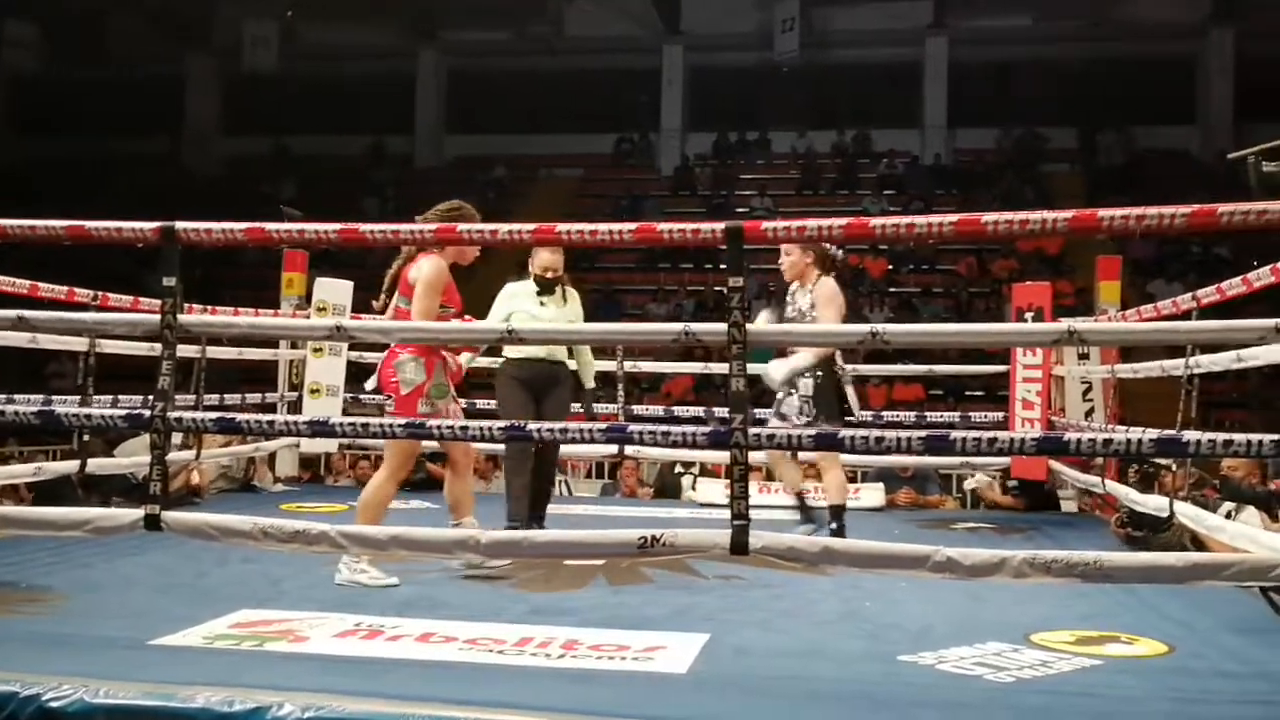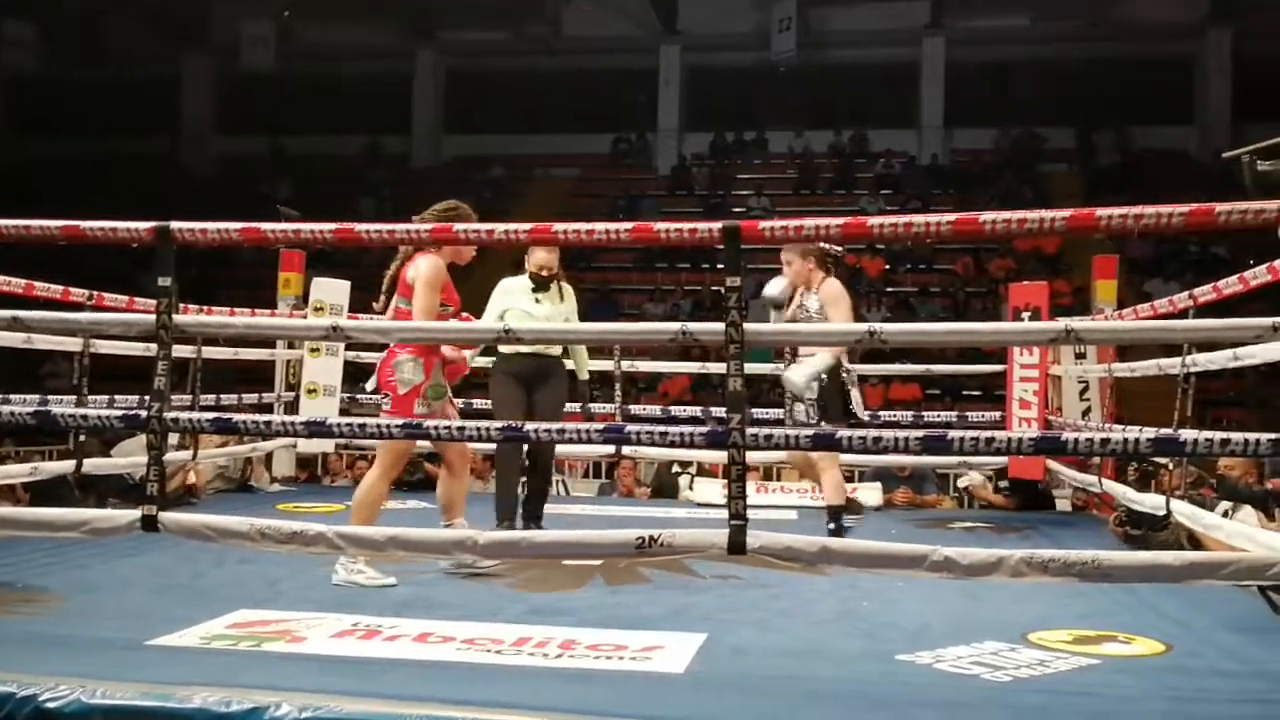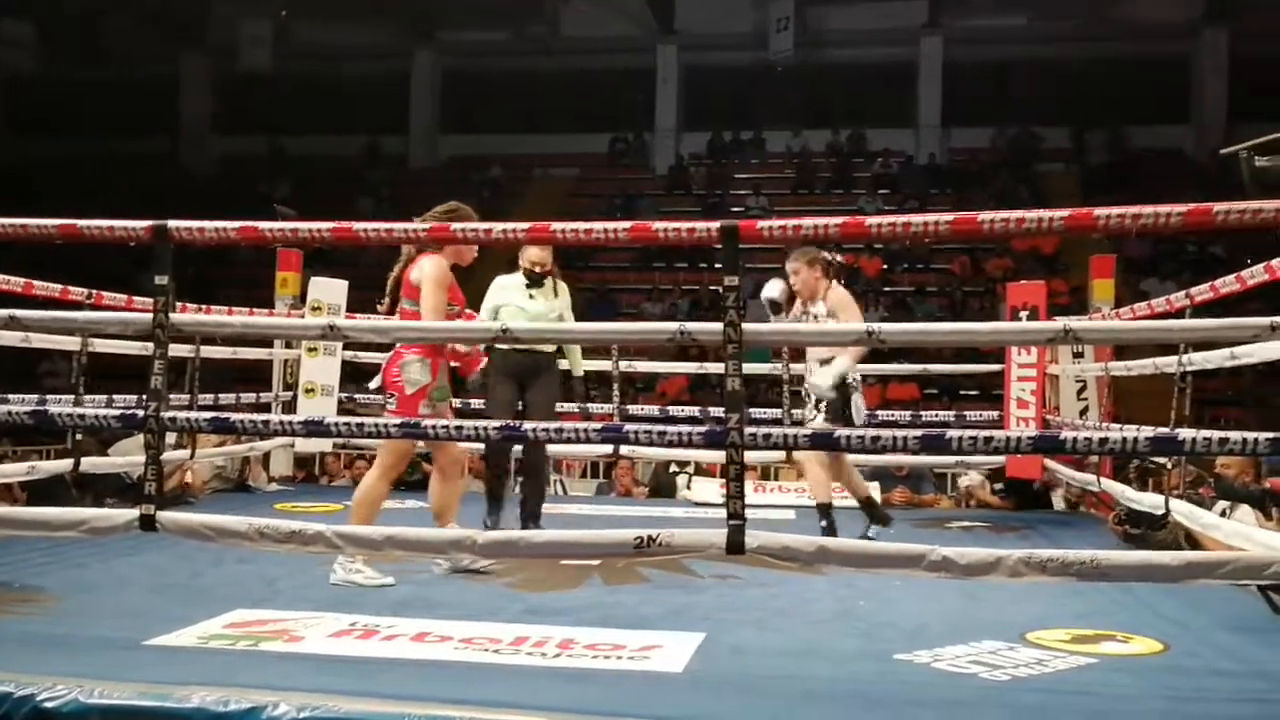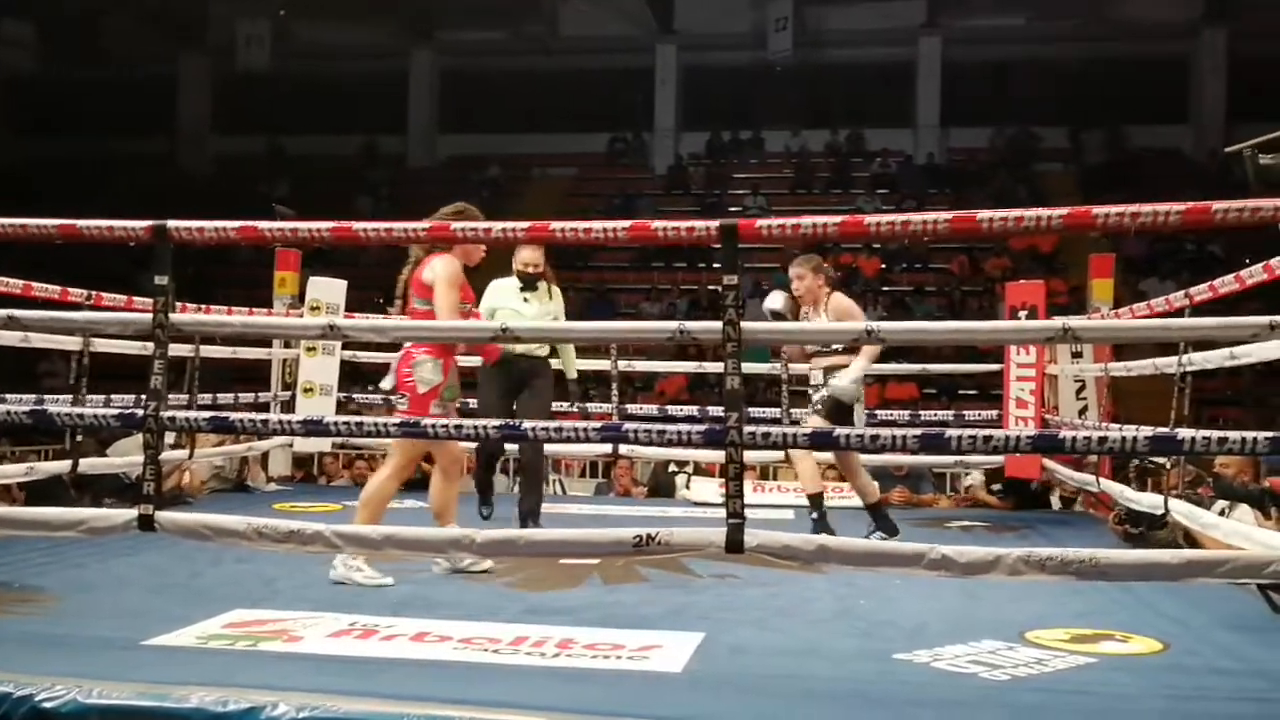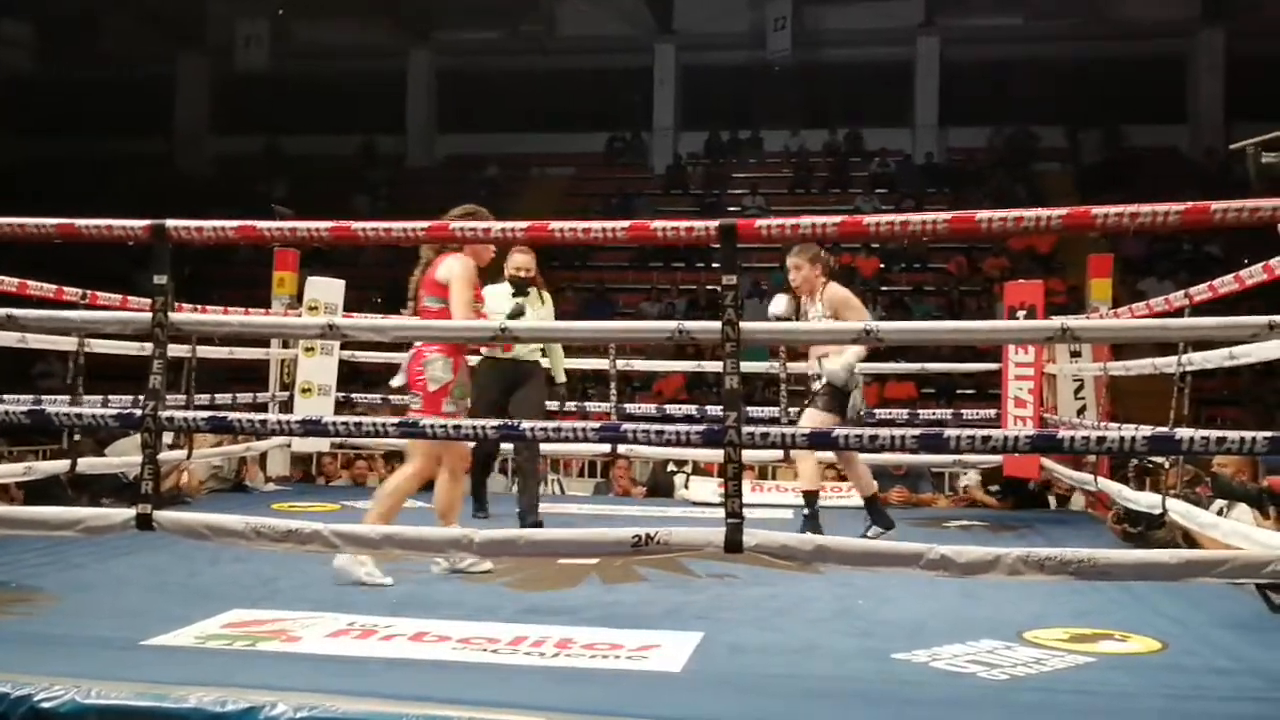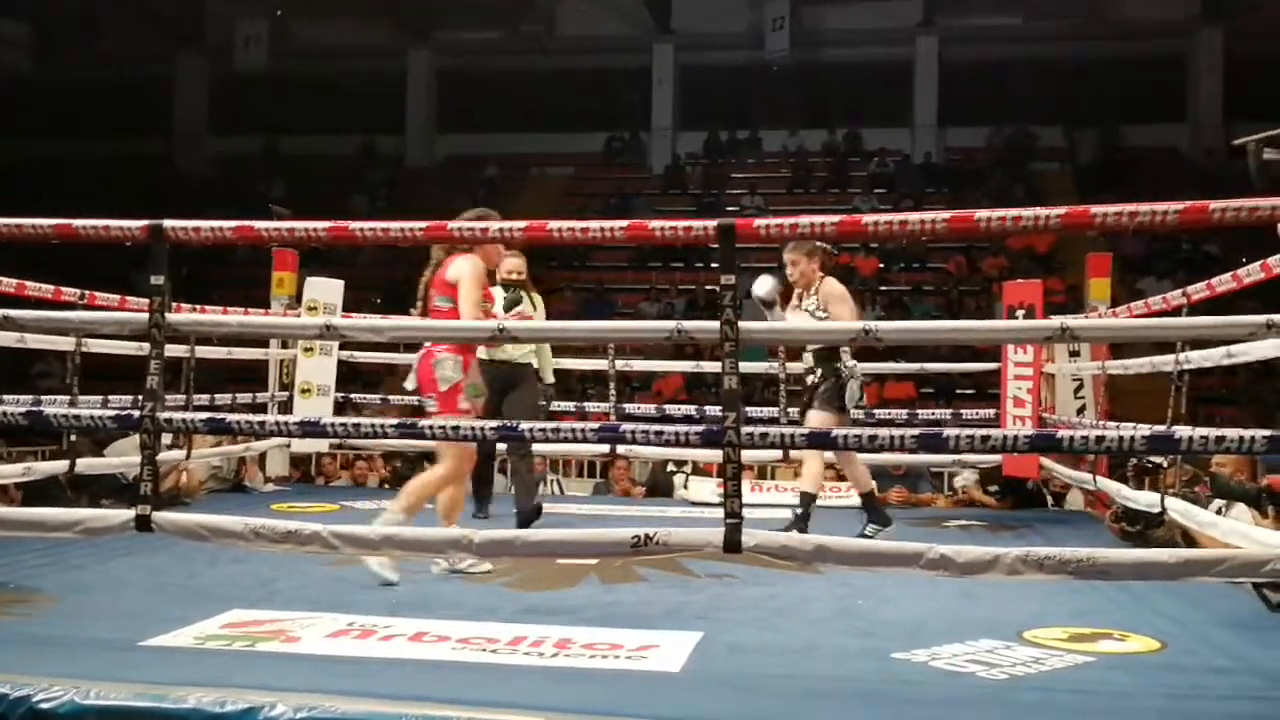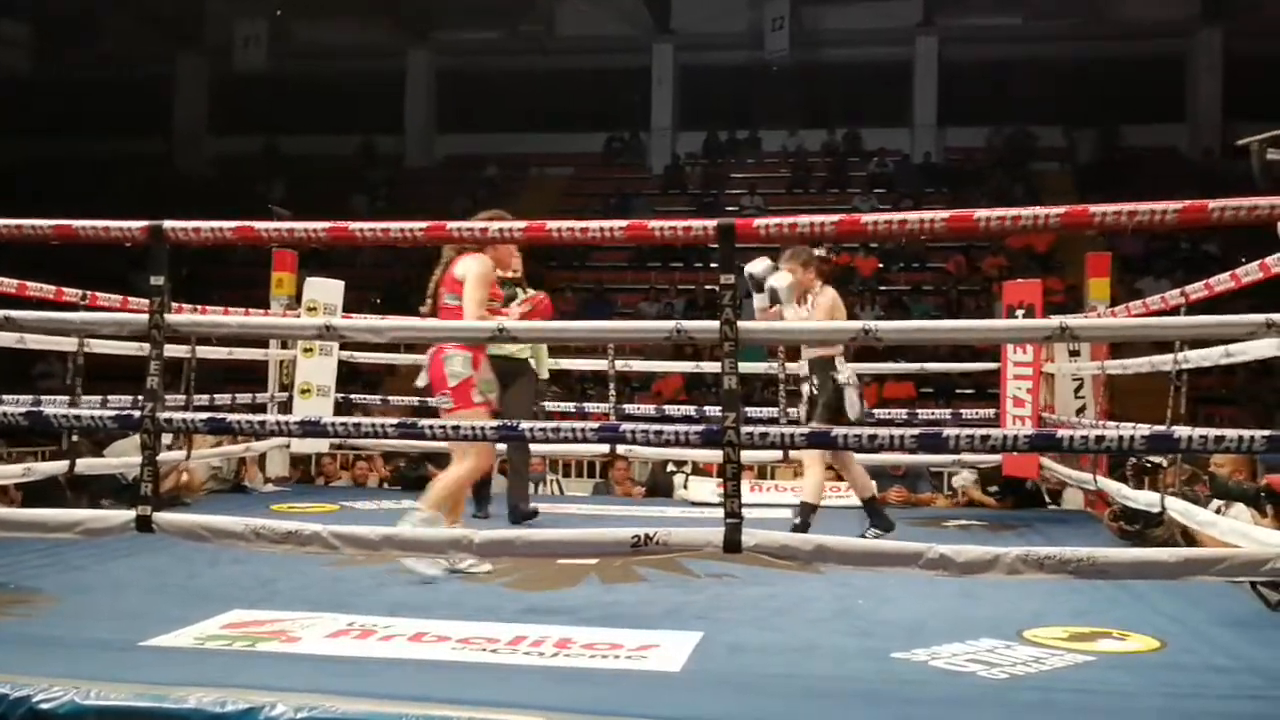
dt=0.1s
person 1, frame 1
left shoulder: (428, 265)
right shoulder: (433, 266)
left elbow: (389, 319)
left hip: (428, 373)
right hip: (412, 371)
left knee: (462, 455)
right knee: (395, 468)
right ankle: (353, 562)
person 1, frame 2
left shoulder: (426, 264)
right shoulder: (431, 265)
left elbow: (390, 320)
left wrist: (443, 351)
right wrist: (454, 343)
left hip: (427, 374)
right hip: (411, 371)
left knee: (458, 455)
right knee: (388, 467)
right ankle: (349, 562)
person 1, frame 3
left shoulder: (427, 265)
right shoulder: (435, 266)
left elbow: (403, 322)
left wrist: (455, 349)
right wrist: (464, 343)
left hip: (429, 375)
right hip: (416, 372)
left knee: (451, 461)
right knee: (388, 467)
right ankle: (348, 561)
person 1, frame 4
left shoulder: (431, 265)
right shoulder: (447, 265)
right elbow: (449, 327)
right wrist: (481, 341)
left hip: (432, 371)
right hip: (428, 370)
left knee: (450, 461)
right knee: (399, 466)
left ankle: (450, 550)
right ankle: (349, 557)
person 1, frame 5
left shoulder: (442, 265)
right shoulder: (461, 264)
right elbow: (463, 325)
left hip: (442, 370)
right hip: (439, 368)
left knee: (457, 461)
right knee: (420, 465)
left ankle: (451, 550)
right ankle: (355, 551)
person 1, frame 6
left shoulder: (452, 268)
right shoulder: (472, 264)
right elbow: (467, 325)
left hip: (449, 367)
right hip: (447, 367)
left knee: (464, 462)
right knee: (451, 465)
right ankle: (378, 530)
person 1, frame 7
left shoulder: (466, 267)
right shoulder: (478, 263)
right elbow: (472, 322)
left wrist: (511, 313)
right wrist: (509, 320)
left hip: (461, 366)
right hip: (459, 364)
left knee: (465, 460)
right knee: (477, 458)
right ankle: (417, 526)
person 2, frame 1
left shoulder: (826, 288)
right shoulder: (794, 289)
left wrist: (792, 363)
left hip: (823, 377)
right hip: (797, 378)
left knee: (826, 457)
right knee: (775, 448)
left ankle: (837, 531)
right ankle: (806, 512)
person 2, frame 2
left shoulder: (831, 288)
right shoulder: (800, 293)
left wrist: (813, 365)
right wrist: (778, 308)
left hip: (829, 378)
right hip: (805, 380)
left knee: (822, 459)
right knee: (800, 456)
left ankle: (835, 532)
right ankle: (844, 504)
person 2, frame 3
left shoulder: (837, 296)
right shoulder: (802, 301)
left wrist: (835, 370)
right wrist: (777, 313)
left hip: (836, 385)
right hip: (818, 384)
left knee: (807, 454)
right knee: (834, 460)
left ankle: (828, 530)
right ankle: (876, 513)
person 2, frame 4
left shoulder: (839, 304)
right shoulder: (804, 309)
left elbow: (873, 341)
right elbow: (795, 354)
left wrist: (854, 372)
right wrist: (780, 322)
left hip: (840, 390)
right hip: (822, 389)
left knee: (798, 446)
right knee: (848, 464)
left ankle: (820, 524)
right ankle: (884, 524)
person 2, frame 5
left shoulder: (836, 294)
right shoulder: (805, 299)
left wrist: (849, 357)
left hip: (838, 379)
right hip: (821, 379)
left knee: (802, 444)
right knee: (844, 455)
left ankle: (811, 521)
right ankle: (880, 518)
person 2, frame 6
left shoulder: (831, 288)
right shoulder: (801, 292)
left wrist: (810, 326)
right wrist: (770, 307)
left hip: (835, 372)
right hip: (818, 373)
left knee: (811, 446)
right knee: (840, 450)
left ankle: (800, 524)
right ankle: (877, 515)
person 2, frame 7
left shoulder: (826, 296)
right shoulder: (799, 297)
right elbow: (767, 321)
left wrist: (785, 299)
right wrist: (758, 290)
left hip: (831, 380)
right hip: (816, 381)
left knee: (811, 455)
right knee: (840, 457)
left ankle: (800, 529)
right ankle: (879, 519)
person 3, frame 1
left shoulder: (570, 297)
right shoulder: (512, 292)
left elbow: (581, 345)
left wrist: (588, 387)
left hip: (556, 378)
right hip: (516, 375)
left knee: (549, 455)
right knee: (519, 447)
left ankle: (535, 520)
right ankle: (517, 523)
person 3, frame 2
left shoulder: (565, 292)
right shoulder: (507, 288)
left wrist: (583, 378)
left hip: (550, 372)
right hip: (509, 369)
left knee: (543, 446)
right knee: (510, 441)
left ankle: (533, 518)
right ankle: (505, 519)
person 3, frame 3
left shoulder: (560, 289)
right shoulder: (502, 284)
left wrist: (578, 375)
left hip: (543, 368)
right hip: (504, 365)
left knee: (536, 444)
right knee: (499, 437)
left ankle: (531, 517)
right ankle: (494, 506)
person 3, frame 4
left shoulder: (553, 293)
right shoulder: (497, 288)
left wrist: (572, 376)
left hip: (537, 370)
right hip: (500, 368)
left knee: (532, 443)
right knee: (491, 440)
left ankle: (530, 515)
right ankle: (484, 496)
person 3, frame 5
left shoulder: (544, 298)
right shoulder: (490, 294)
left elbow: (552, 342)
left wrist: (560, 381)
right wrist: (505, 323)
left hip: (530, 374)
right hip: (492, 371)
left knee: (528, 443)
right knee: (486, 443)
left ankle: (529, 512)
right ankle: (480, 499)
person 3, frame 6
left shoulder: (534, 301)
left elbow: (541, 345)
left wrist: (548, 381)
right wrist: (505, 311)
left hip: (522, 376)
right hip: (487, 373)
left knee: (520, 442)
right knee: (483, 443)
left ankle: (526, 507)
right ankle: (481, 500)
person 3, frame 7
left shoulder: (530, 297)
left elbow: (538, 340)
left wrist: (543, 376)
right wrist: (501, 306)
left hip: (519, 371)
left knee: (518, 437)
left ankle: (519, 504)
right ankle: (481, 501)
